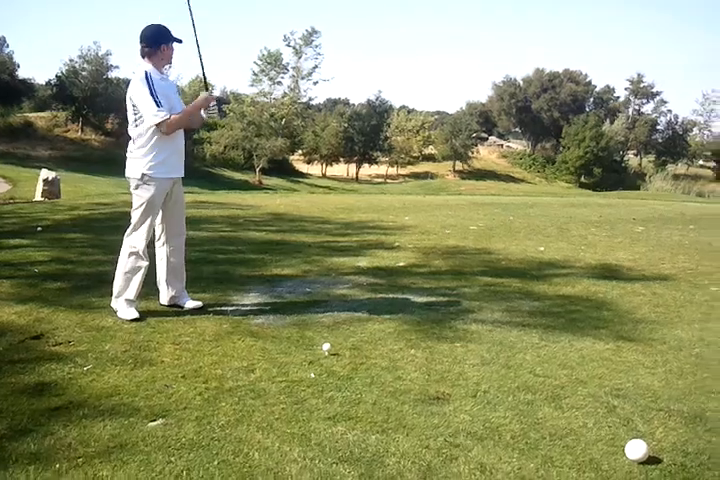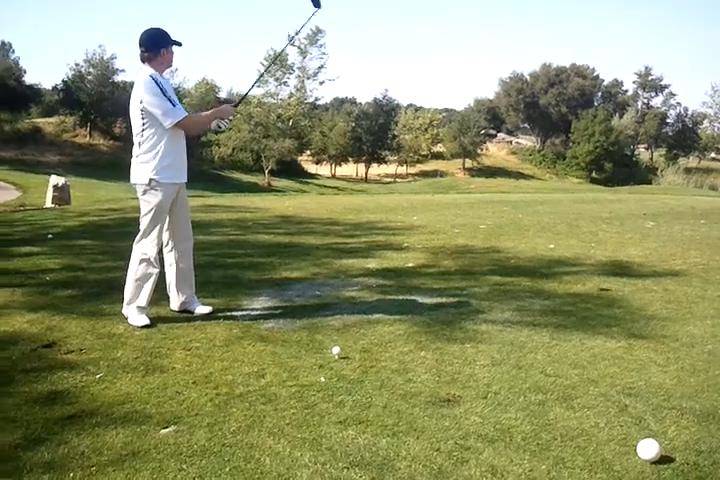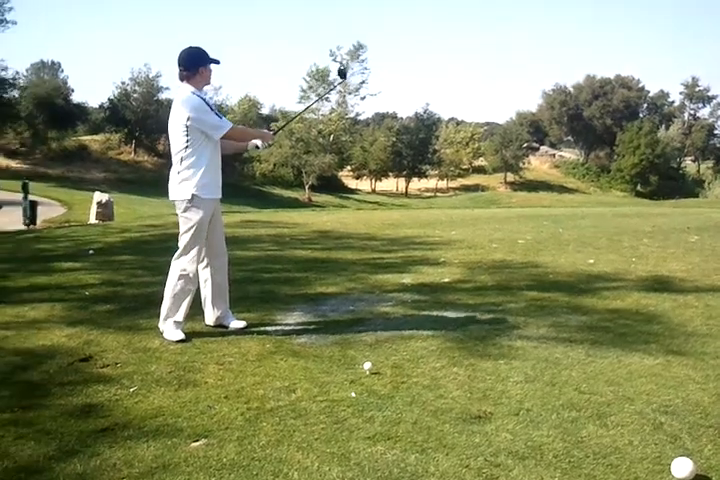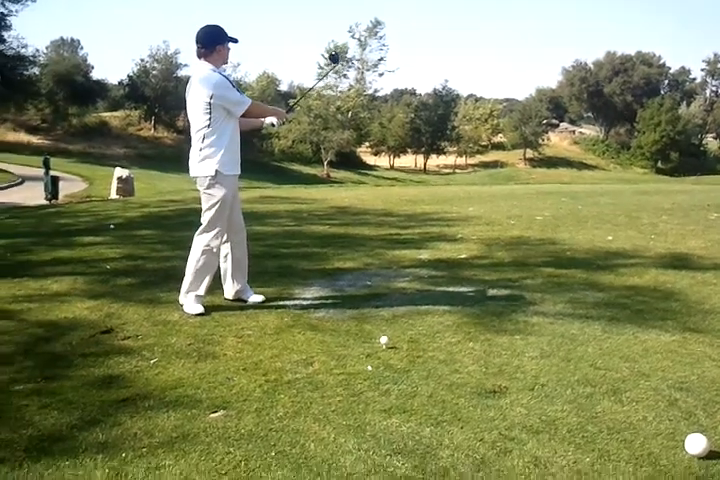
dt=0.3s
person 1, frame 1
left shoulder: (165, 82)
right shoulder: (143, 81)
left elbow: (185, 123)
right elbow: (166, 126)
left wrist: (202, 113)
right wrist: (197, 104)
left hip: (172, 172)
right hip: (149, 173)
left knee: (173, 234)
right knee: (140, 237)
left ankle: (173, 293)
right ankle: (123, 298)
person 1, frame 2
left shoulder: (160, 84)
right shoulder: (149, 85)
left elbow: (183, 126)
right elbow: (185, 124)
left wrist: (211, 122)
right wrist: (218, 111)
left hip: (174, 177)
right hip: (155, 177)
left knee: (181, 239)
right knee: (149, 243)
left ankle: (183, 298)
right ankle: (134, 306)
person 1, frame 3
left shoulder: (190, 101)
right shoulder: (193, 102)
left elbow: (216, 145)
right elbow: (231, 131)
left wrist: (249, 144)
right wrist: (261, 134)
left hip: (206, 192)
right hip: (194, 193)
left knee: (215, 254)
right knee: (189, 257)
left ankle: (217, 312)
right ankle: (170, 320)
person 1, frame 4
left shoulder: (201, 79)
right shoulder: (214, 80)
left elbow: (232, 122)
right elbow: (250, 107)
left wrist: (264, 122)
right wrist: (276, 113)
left hip: (223, 168)
right hip: (215, 169)
left knee: (234, 230)
right knee: (211, 233)
left ankle: (236, 287)
right ankle: (190, 294)
